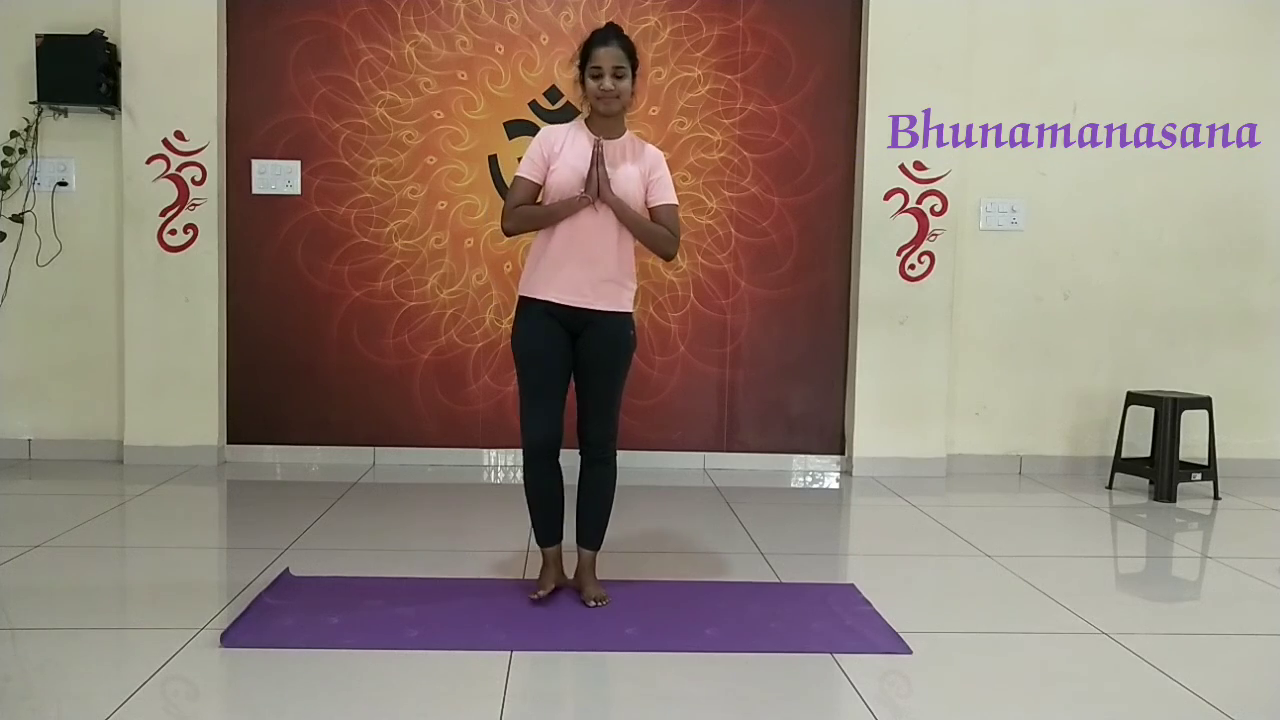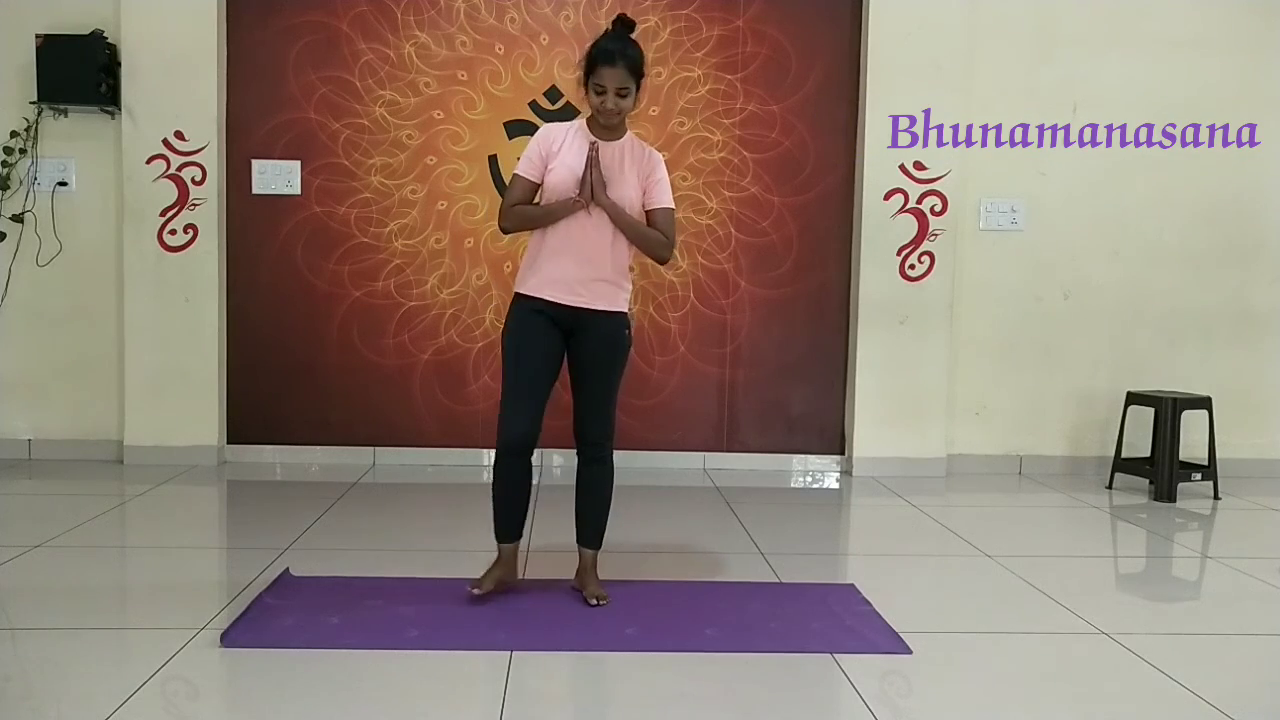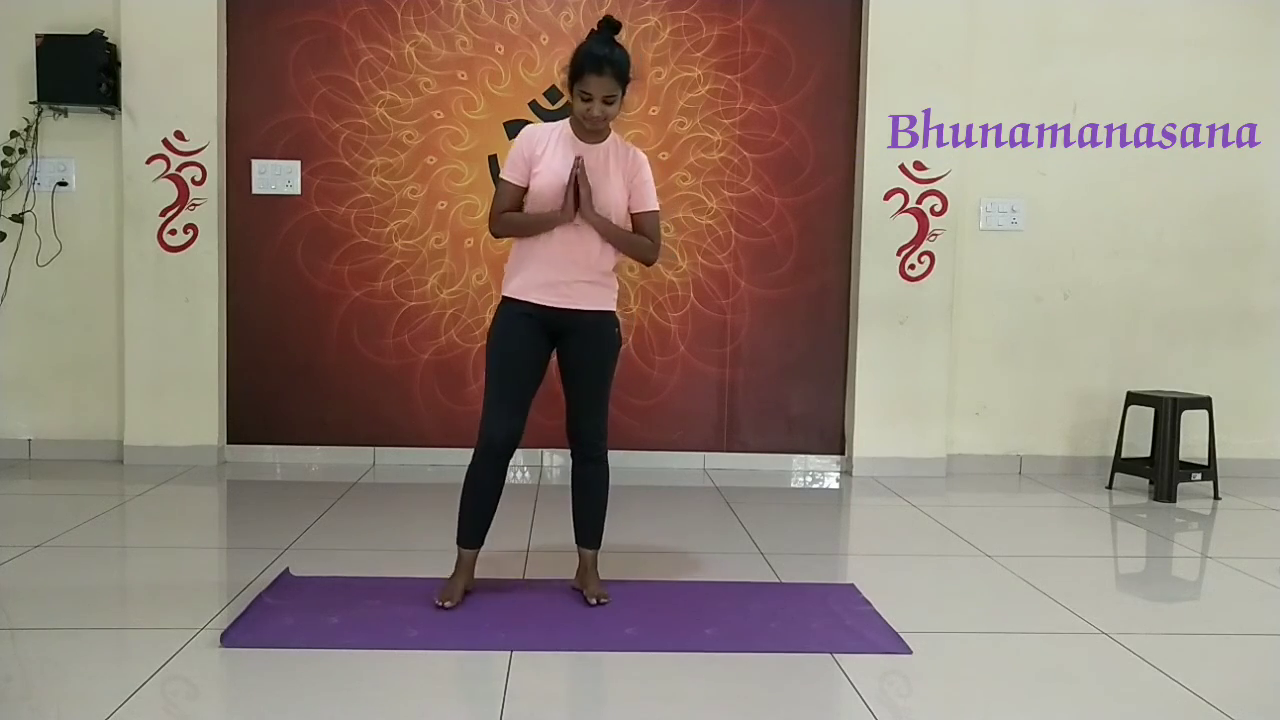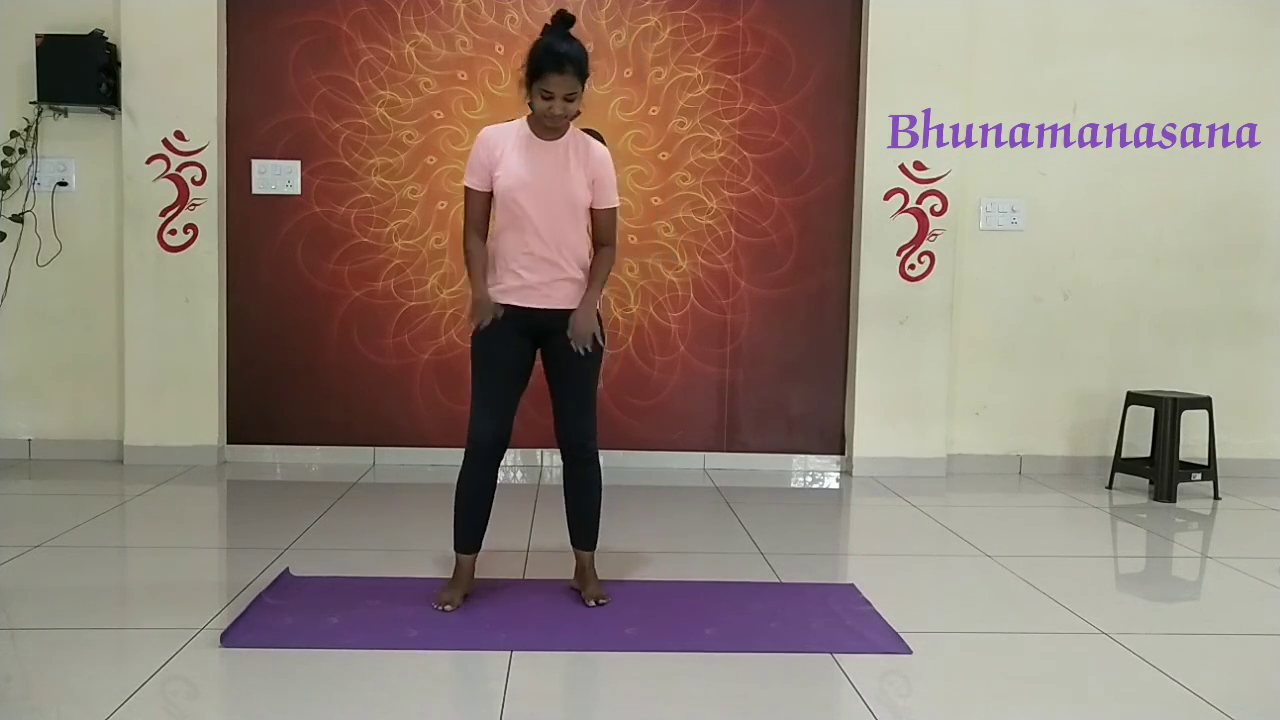
dt=0.2s
person 1, frame 1
left shoulder: (649, 159)
right shoulder: (551, 141)
left elbow: (669, 244)
right elbow: (511, 219)
left wrist: (613, 200)
right wrist: (580, 199)
left hip: (608, 316)
right hip: (543, 309)
left knee: (598, 442)
right knee: (540, 438)
left ankle: (587, 566)
right ankle: (551, 562)
person 1, frame 2
left shoulder: (648, 161)
right shoulder: (550, 140)
left elbow: (664, 248)
right elbow: (509, 218)
left wrist: (608, 202)
right wrist: (575, 200)
left hip: (604, 316)
right hip: (537, 306)
left knee: (595, 440)
right knee: (515, 434)
left ankle: (588, 566)
right ankle: (505, 557)
person 1, frame 3
left shoulder: (632, 161)
right shoulder: (533, 141)
left elbow: (650, 248)
right elbow: (499, 220)
left wrist: (594, 216)
right wrist: (556, 212)
left hip: (593, 317)
right hip: (524, 308)
left knee: (589, 441)
right knee: (496, 436)
left ankle: (587, 566)
right ankle: (464, 565)
person 1, frame 4
left shoulder: (596, 156)
right shoulder: (493, 143)
left elbow: (605, 245)
right elbow: (474, 232)
left wrist: (590, 306)
right wrist: (481, 295)
left hip: (572, 316)
right hip: (505, 314)
left knee: (578, 443)
right knee: (485, 441)
left ankle: (585, 565)
right ankle: (464, 570)
